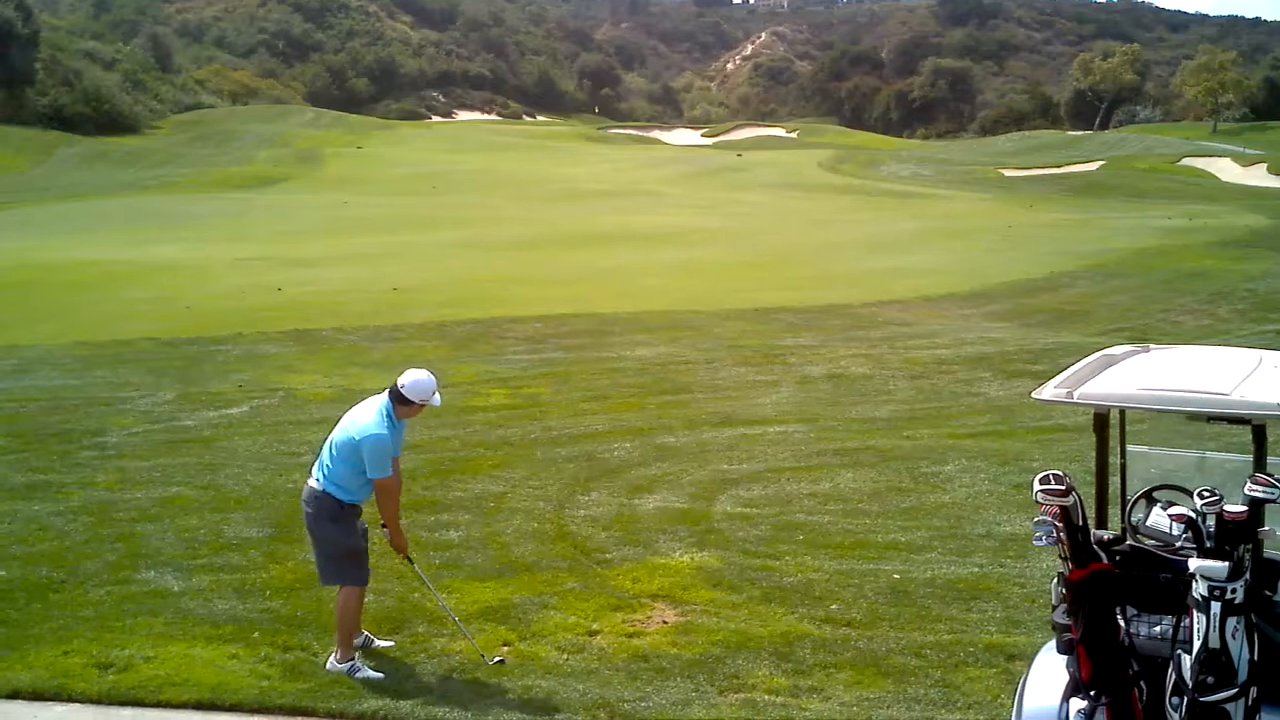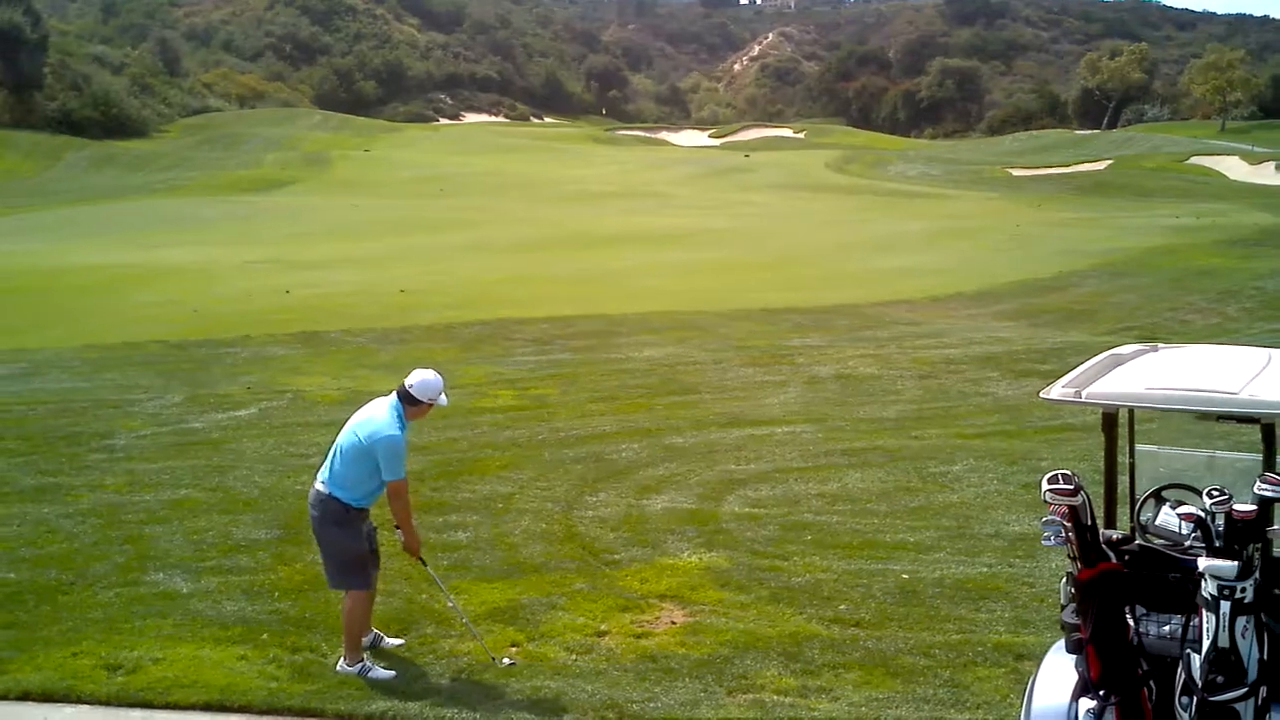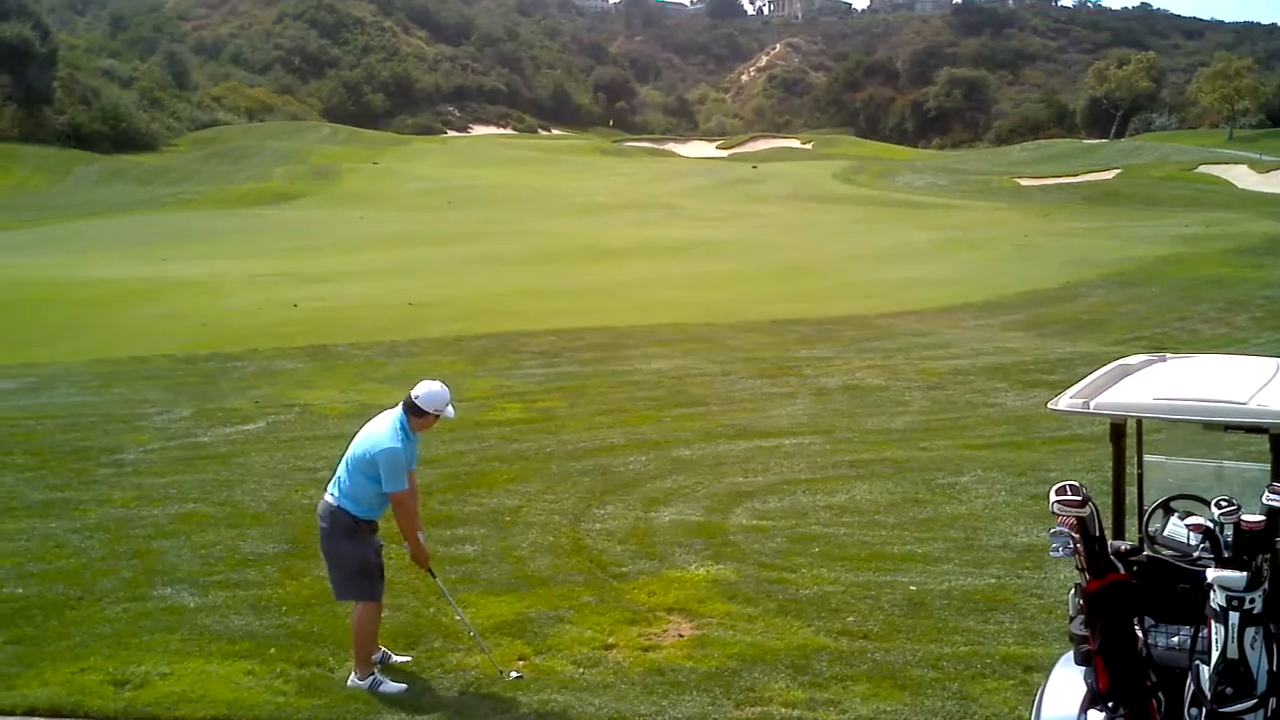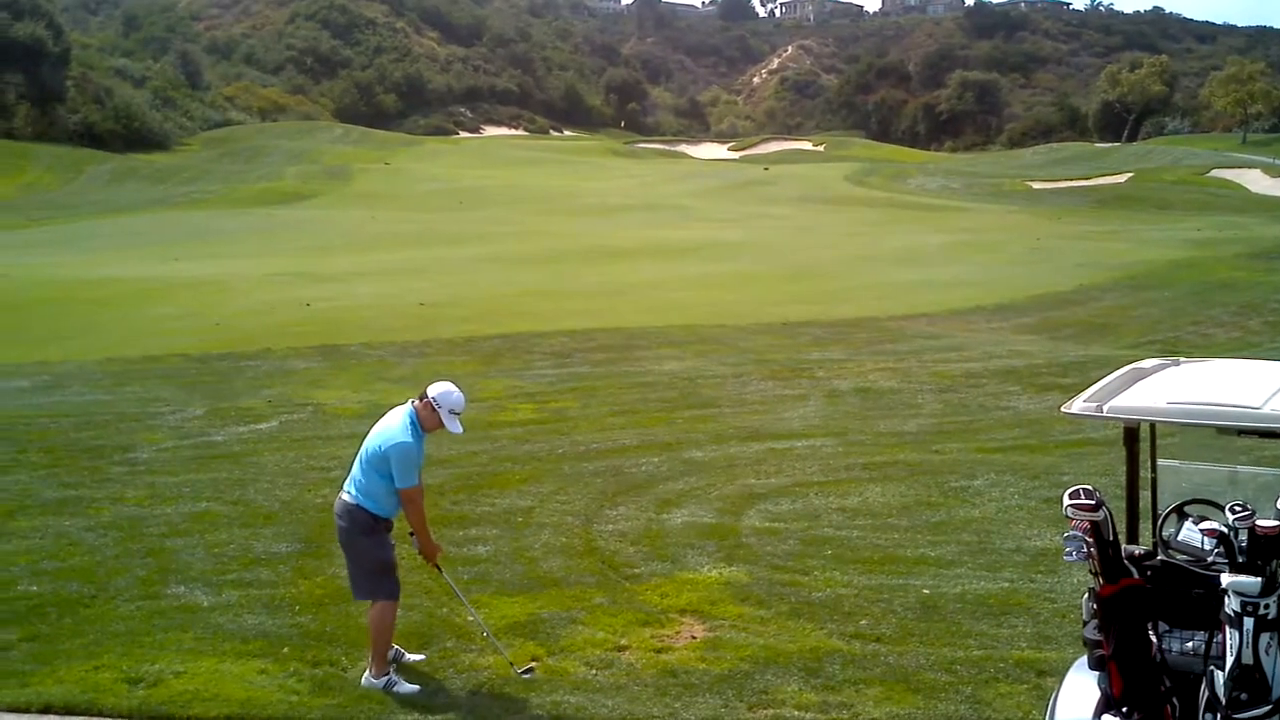
dt=0.4s
person 1, frame 1
left shoulder: (389, 410)
right shoulder: (376, 433)
left elbow: (394, 472)
right elbow: (384, 490)
left wrist: (396, 522)
right wrist: (396, 534)
left hip: (341, 499)
right hip: (328, 504)
left knee: (358, 572)
right knee: (353, 579)
left ankle: (354, 634)
right ankle: (343, 657)
person 1, frame 2
left shoulder: (388, 407)
right shoulder: (390, 434)
left elbow: (399, 481)
right elbow: (396, 493)
left wrist: (407, 525)
right wrist: (410, 535)
left hip: (347, 501)
right hip: (335, 508)
left knee: (369, 569)
right knee: (357, 583)
left ankle: (363, 632)
right ankle: (351, 659)
person 1, frame 3
left shoulder: (401, 424)
right shoulder: (391, 446)
left elbow: (410, 485)
right elbow: (400, 504)
left wrist: (419, 534)
right wrist: (416, 547)
left hip: (355, 515)
right hip: (343, 520)
left knee: (373, 587)
right knee: (368, 595)
left ankle: (371, 651)
right ankle: (362, 673)
person 1, frame 4
left shoulder: (407, 417)
right shoulder: (403, 441)
left elbow: (416, 486)
right elbow: (410, 500)
left wrist: (422, 535)
right wrist: (426, 542)
left hip: (368, 513)
right hip: (361, 518)
left knee: (386, 587)
right knee: (385, 594)
left ankle: (384, 649)
right ankle: (378, 671)
